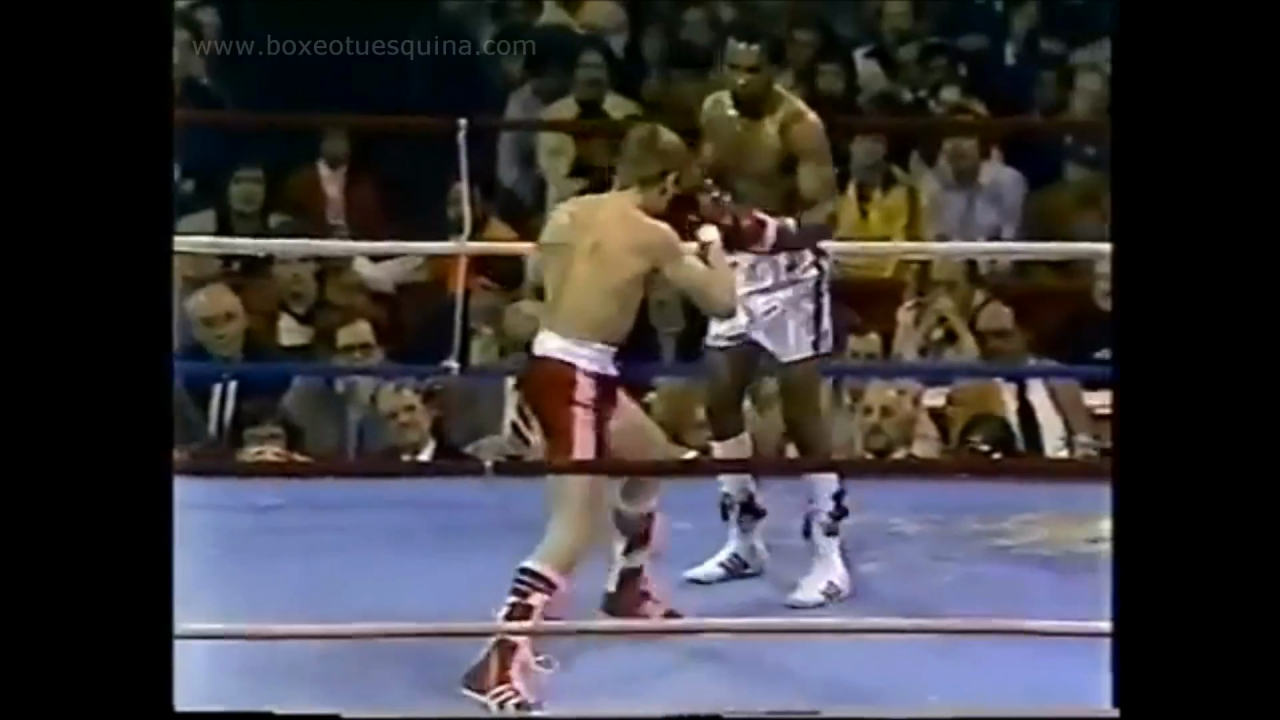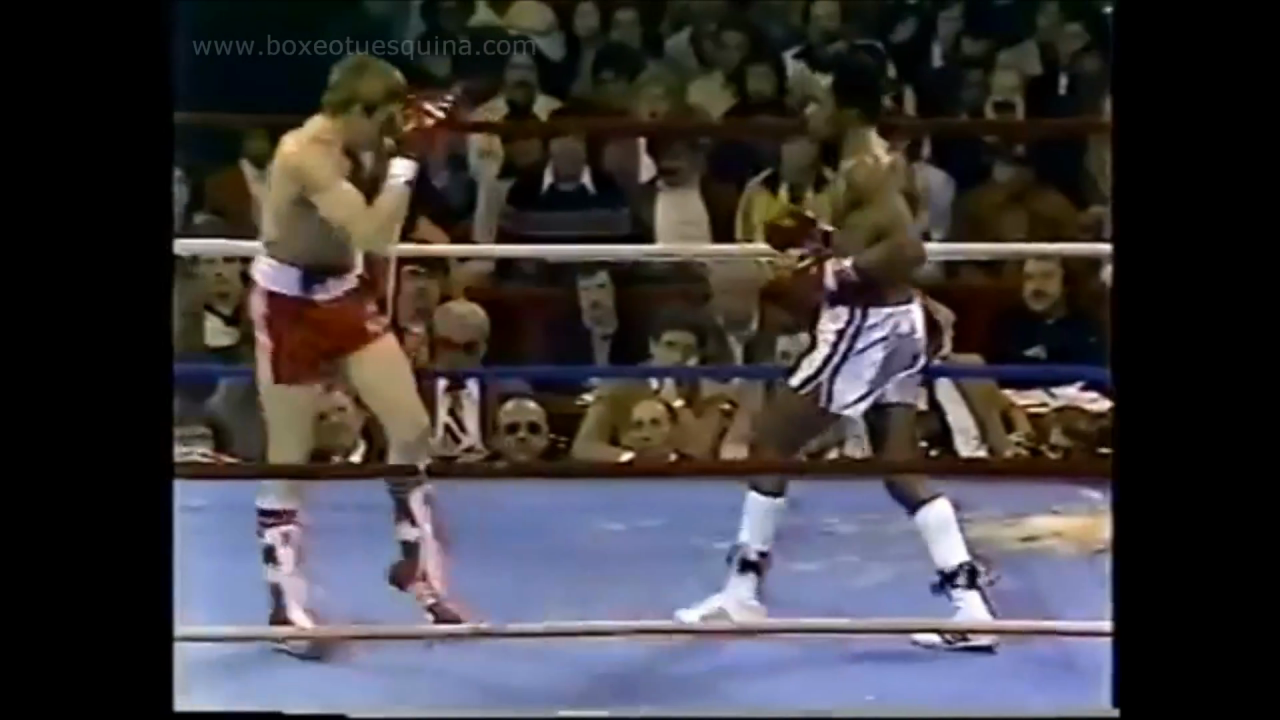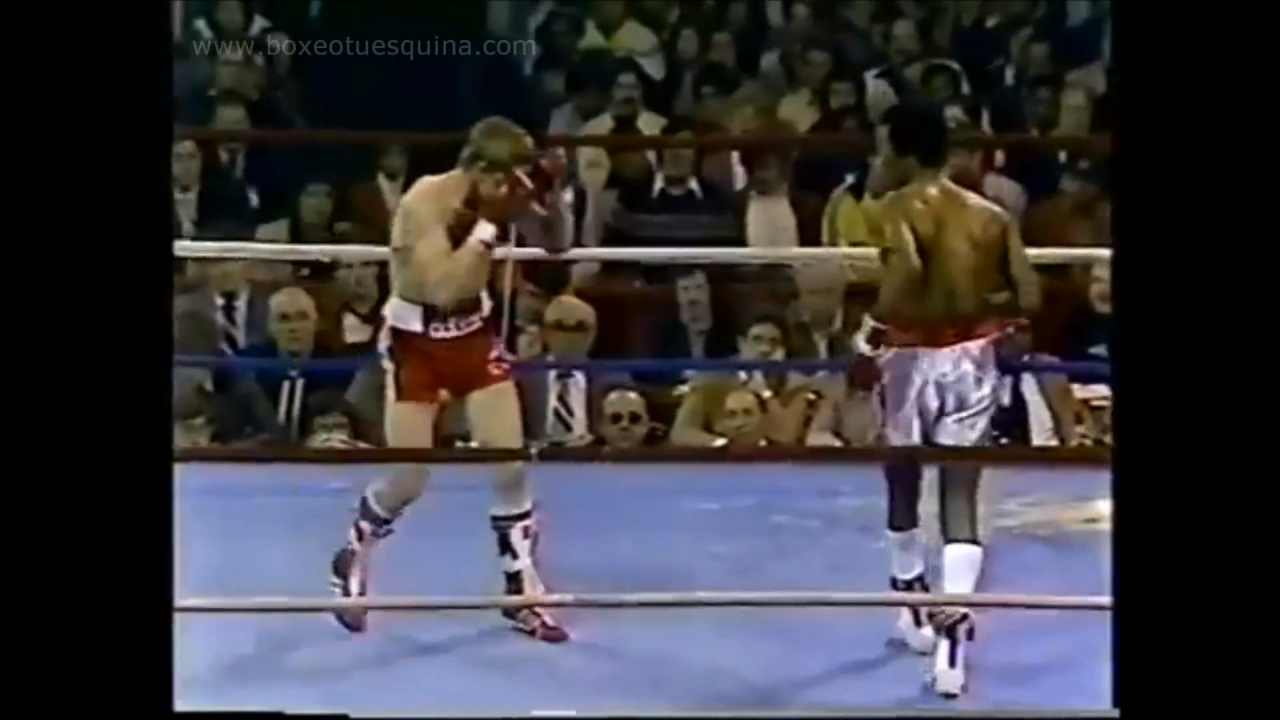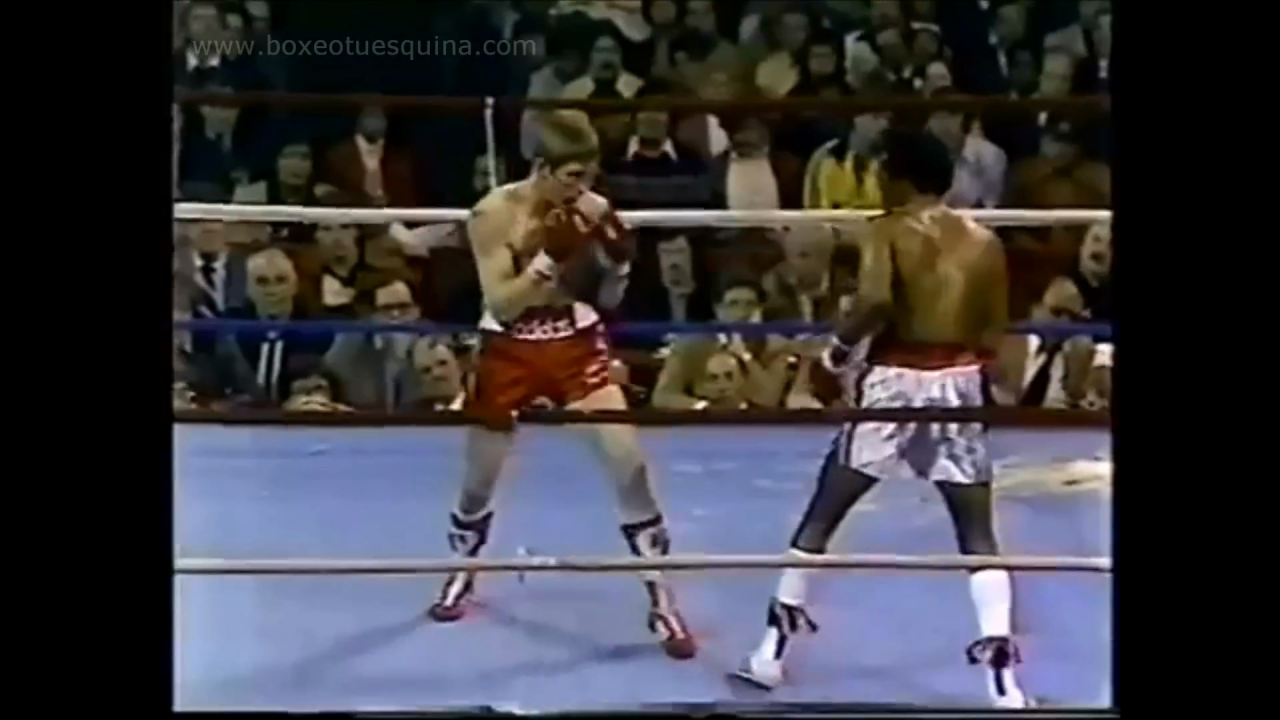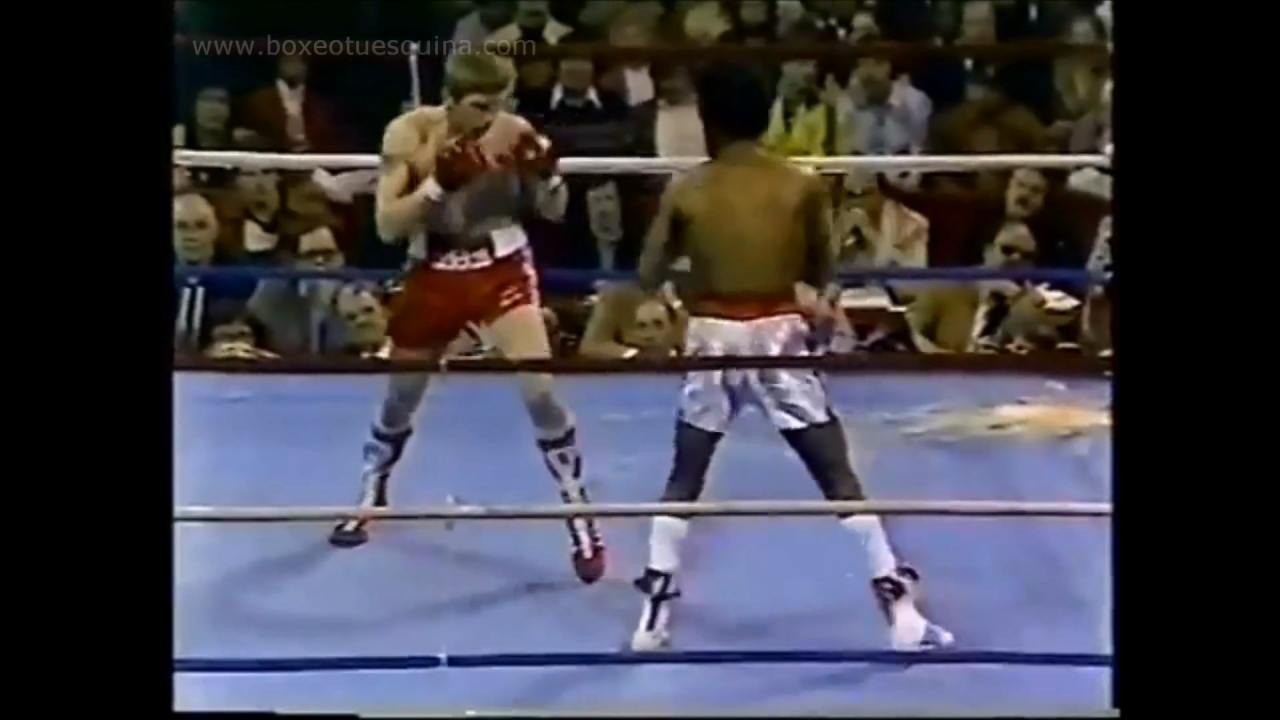
dt=1s
person 1, frame 1
left shoulder: (802, 125)
right shoulder: (715, 111)
left elbow: (822, 216)
right elbow: (701, 181)
left hip: (793, 273)
right hip: (740, 267)
left knee: (804, 419)
right knee: (720, 404)
left ankle: (830, 562)
right ankle: (743, 543)
person 1, frame 2
left shoulder: (863, 168)
right shoulder: (875, 160)
left elbow: (908, 251)
left wrist: (835, 272)
right wrist: (822, 236)
left hip: (862, 322)
right hip: (899, 318)
left knee: (768, 448)
right knee: (906, 470)
left ankle: (742, 593)
right ankle: (970, 604)
person 1, frame 3
left shoulder: (896, 210)
right shoulder: (991, 215)
left elbow: (904, 272)
right elbow: (1029, 299)
left wrist: (869, 338)
left hip: (914, 359)
right hip: (972, 359)
left knee: (902, 490)
right knee: (959, 502)
left ankle: (916, 613)
right ankle: (951, 649)
person 1, frame 4
left shoulder: (885, 230)
right shoulder: (984, 242)
left elbow: (875, 300)
right elbow: (993, 336)
left wrist: (837, 350)
left hip: (895, 381)
right hip: (958, 384)
left knee: (820, 515)
right knee: (977, 536)
left ankle: (771, 650)
right ankle: (1002, 675)
person 1, frame 5
left shoulder: (685, 189)
right shoulder: (802, 184)
left elbow: (648, 276)
right elbow: (824, 273)
left hip: (713, 335)
right hip: (784, 335)
left knee: (683, 481)
right knee: (839, 478)
left ankle: (652, 617)
right ankle: (901, 610)
person 2, frame 1
left shoulder: (568, 215)
right shoulder: (652, 235)
left elbow: (542, 277)
right elbow: (722, 300)
right wrist: (712, 239)
left hip: (584, 367)
right hip: (576, 379)
right knee: (575, 533)
left ankle: (628, 592)
right ankle: (499, 664)
person 2, frame 2
left shoulder: (351, 140)
right shoulder: (303, 156)
right elbow: (372, 234)
left wrist: (411, 145)
right wrist: (404, 160)
left hip: (348, 295)
right hip: (291, 304)
left knee: (413, 430)
right knee: (291, 459)
left ankle: (419, 568)
right ankle: (286, 600)
person 2, frame 3
left shoulder: (494, 190)
right shoulder: (425, 201)
right elbow: (442, 289)
left wrist: (549, 194)
right wrist: (490, 224)
left hip: (475, 334)
right hip: (413, 342)
left knee: (512, 471)
right knee: (409, 482)
left ankle: (525, 595)
right ankle: (354, 559)
person 2, frame 4
left shoulder: (594, 208)
right shoulder: (495, 212)
left elbow: (609, 299)
right elbow: (498, 304)
left wrist: (617, 260)
right wrist: (549, 258)
left hip: (578, 342)
right hip: (509, 348)
left knee: (631, 469)
right knee: (478, 481)
left ankle: (662, 603)
right ankle: (461, 576)
person 2, frame 5
left shoulder: (513, 132)
right shoulder: (408, 133)
left elbow: (553, 213)
right elbow: (387, 227)
left wrist: (545, 173)
right wrist: (440, 182)
left hip: (502, 269)
right hip: (432, 273)
left knee: (540, 391)
right knee: (398, 398)
left ankle: (578, 517)
right ankle: (371, 498)
